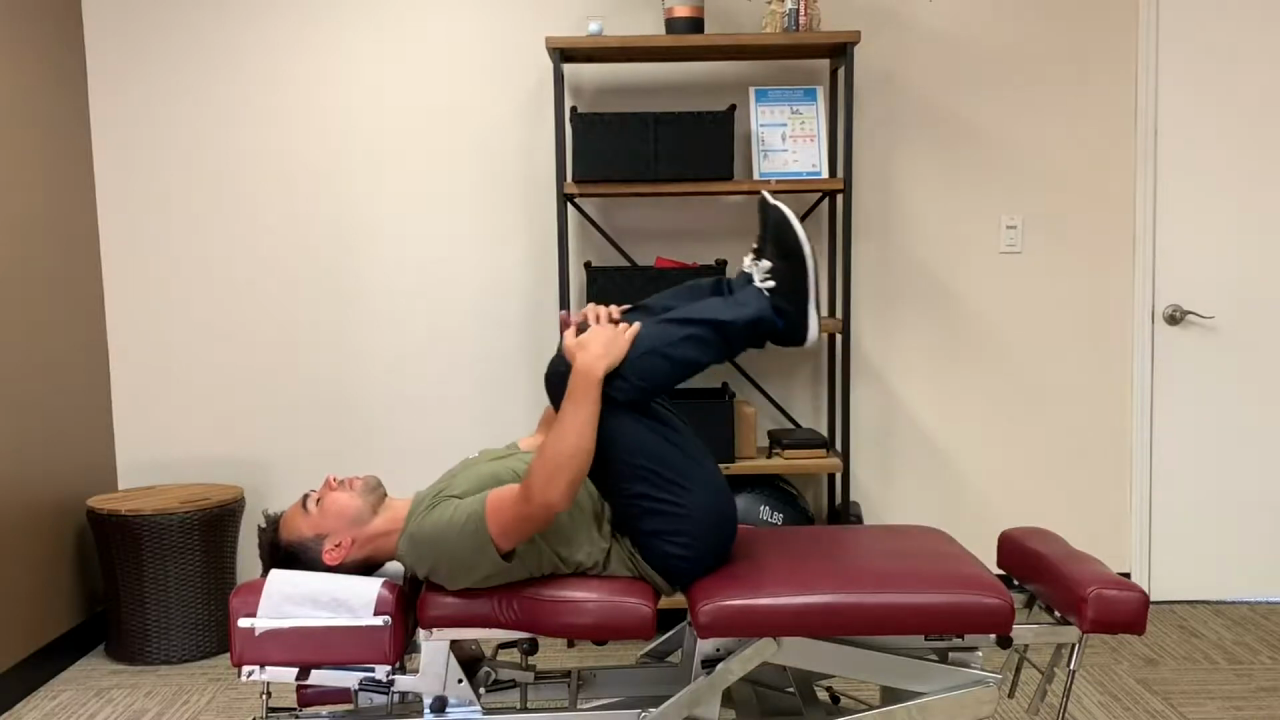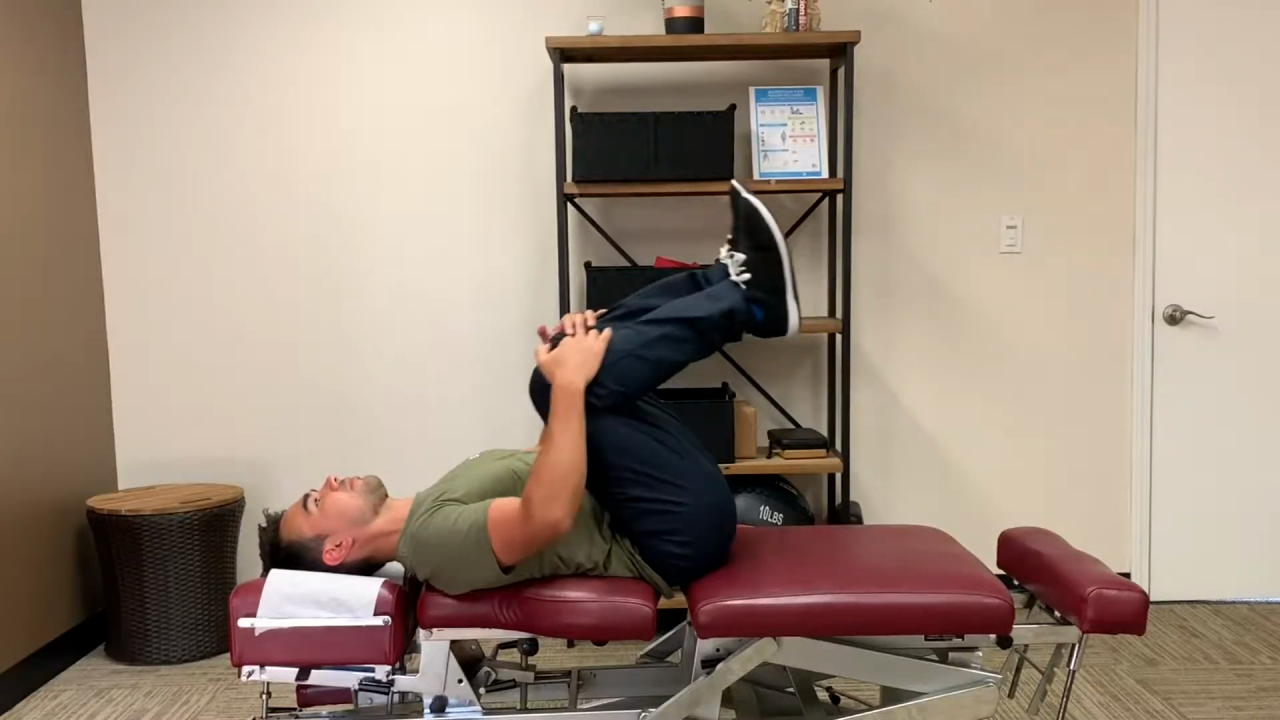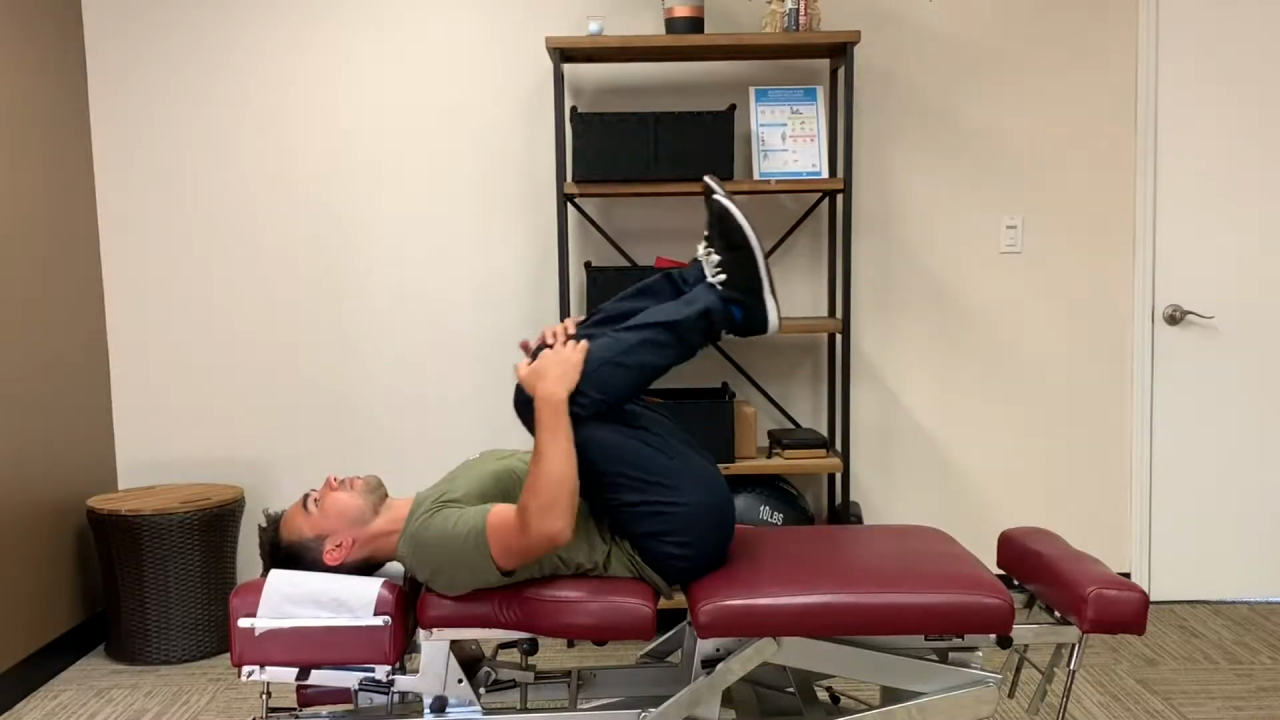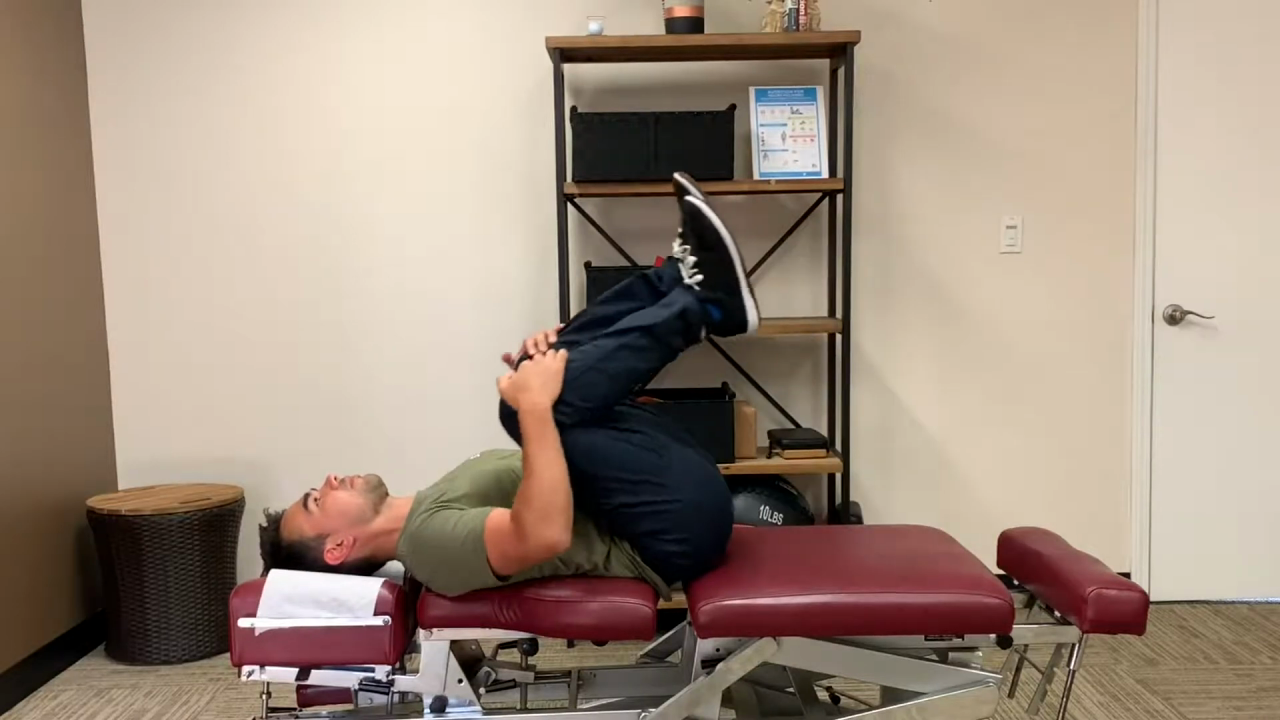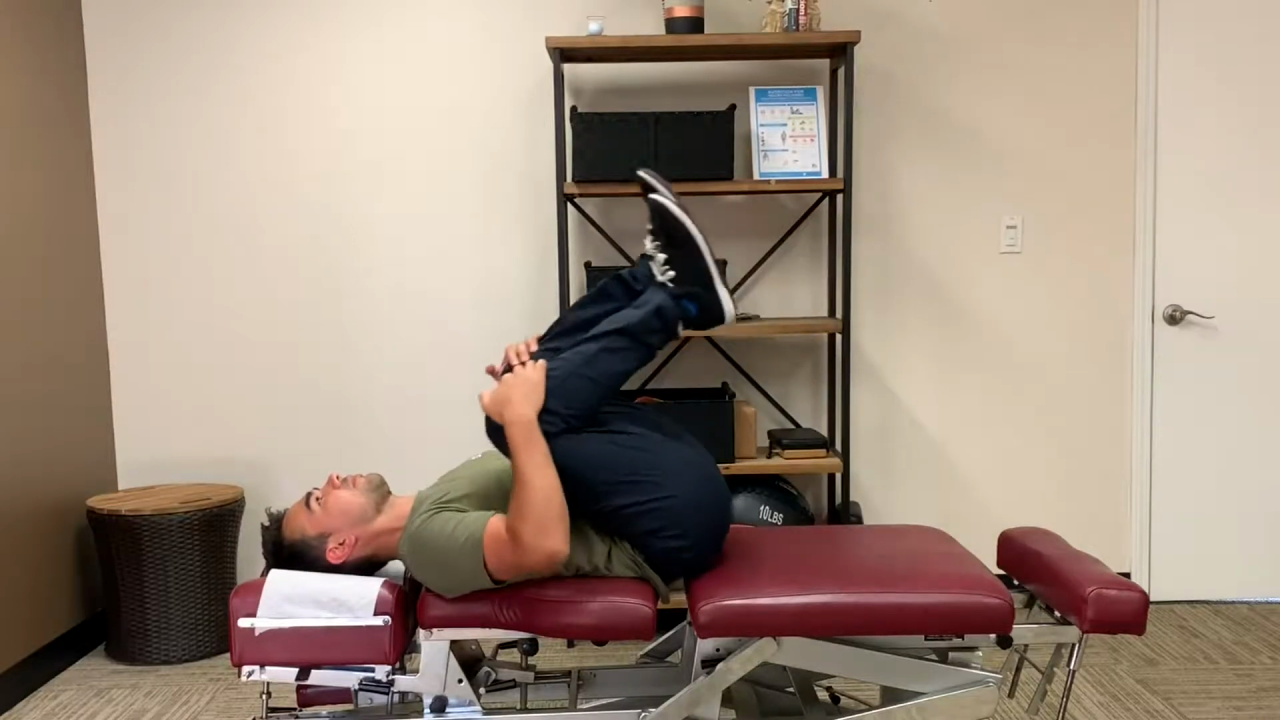
dt=0.1s
person 1, frame 1
left shoulder: (437, 508)
right shoulder: (433, 540)
left elbow: (540, 443)
right elbow: (549, 496)
left wrist: (585, 353)
right wrist: (589, 370)
right hip: (683, 538)
left knee: (582, 360)
right knee: (577, 373)
left ankle: (755, 293)
right ankle: (769, 306)
person 1, frame 2
left shoulder: (433, 509)
right shoulder: (433, 542)
left elbow: (545, 454)
right elbow: (549, 515)
left wrist: (572, 358)
right wrist: (571, 381)
left hip: (675, 514)
right hip: (680, 530)
left knee: (573, 362)
right knee: (558, 383)
left ankle: (732, 285)
right ankle: (745, 300)
person 1, frame 3
left shoulder: (438, 509)
right shoulder: (431, 541)
left elbow: (550, 463)
right elbow: (549, 528)
left wrist: (555, 371)
right wrist: (550, 396)
left hip: (679, 497)
right hip: (682, 532)
left knee: (559, 367)
right knee: (545, 396)
left ankle: (711, 288)
right ankle: (723, 300)
person 1, frame 4
left shoulder: (435, 509)
right shoulder: (430, 542)
left elbow: (549, 459)
right elbow: (546, 534)
left wrist: (542, 375)
right wrist: (535, 407)
right hip: (679, 523)
left knee: (554, 372)
right knee: (528, 406)
left ankle: (689, 284)
right ankle: (701, 302)
person 1, frame 5
left shoulder: (435, 509)
right shoulder: (430, 542)
right elbow: (545, 544)
left wrist: (522, 382)
right wrist: (517, 417)
left hip: (673, 485)
right hip: (679, 516)
left knee: (542, 379)
left ankle: (669, 282)
right ankle: (676, 297)
